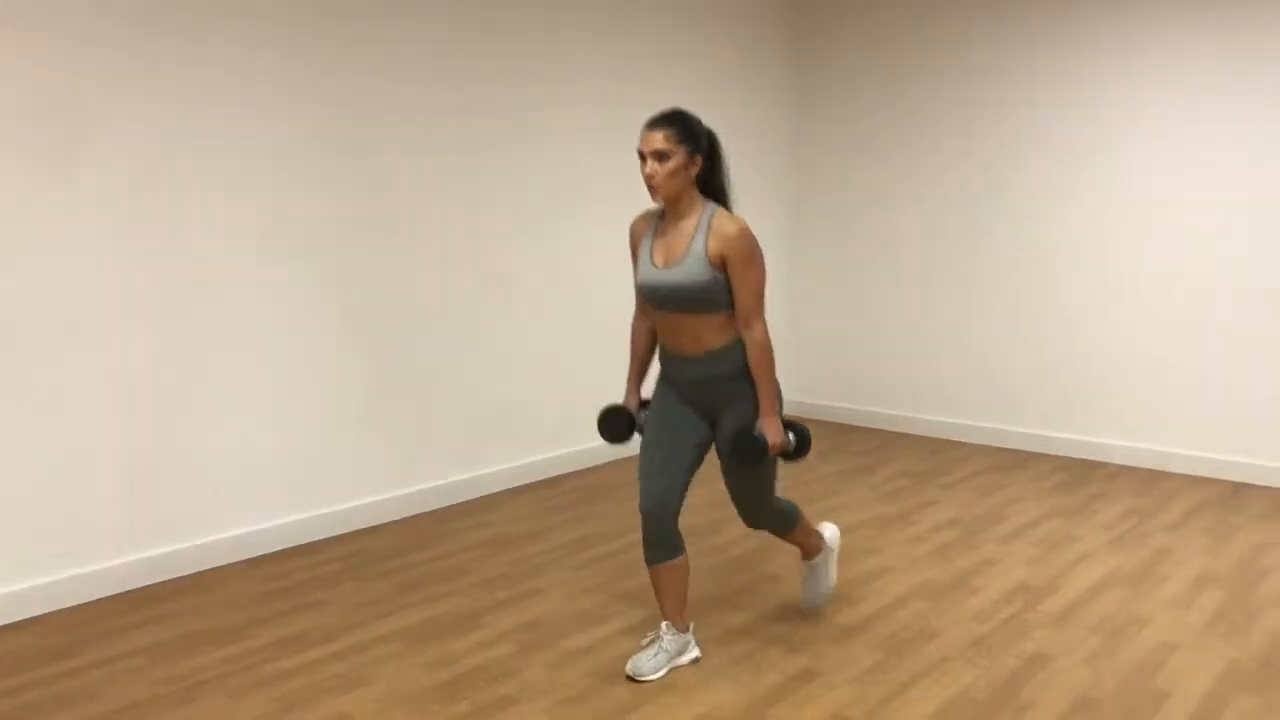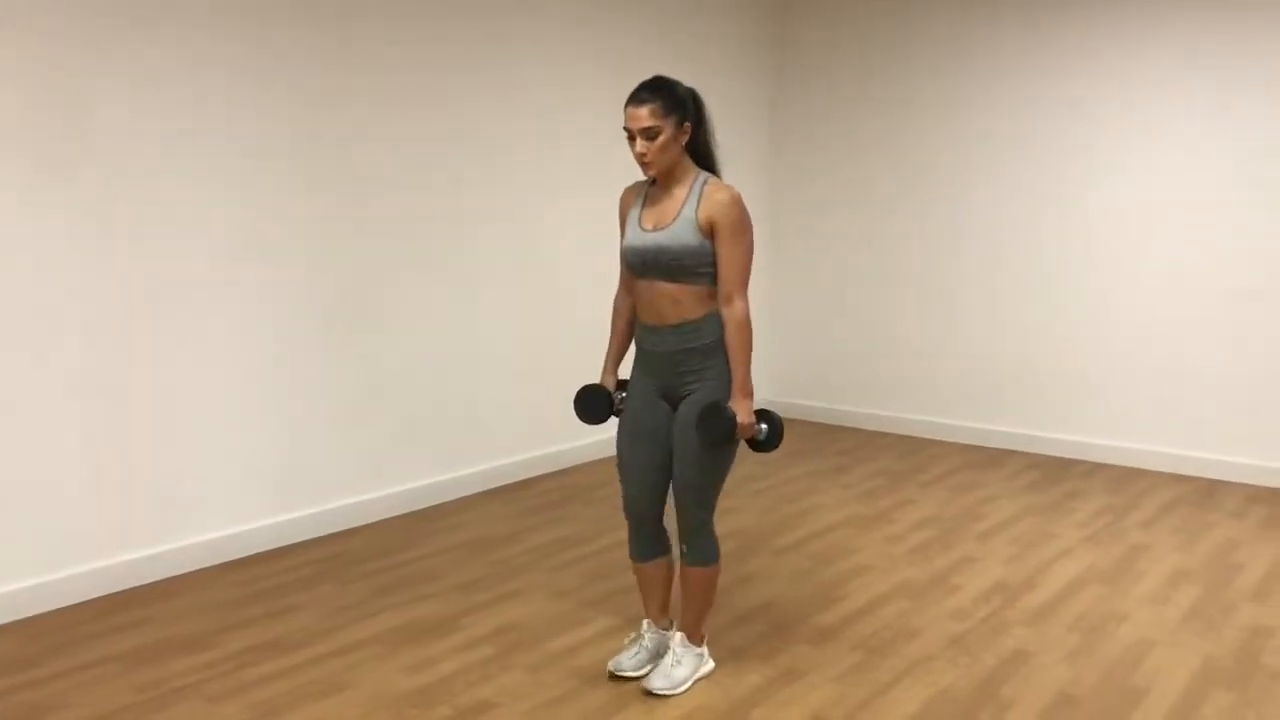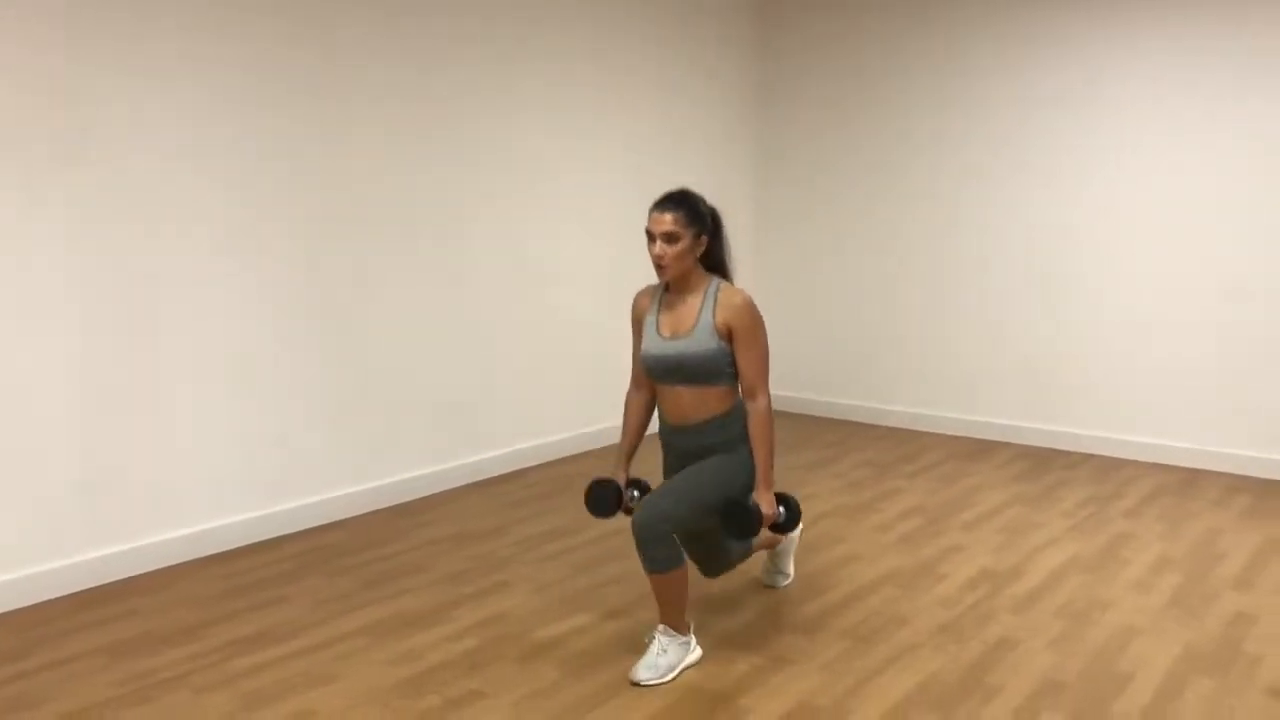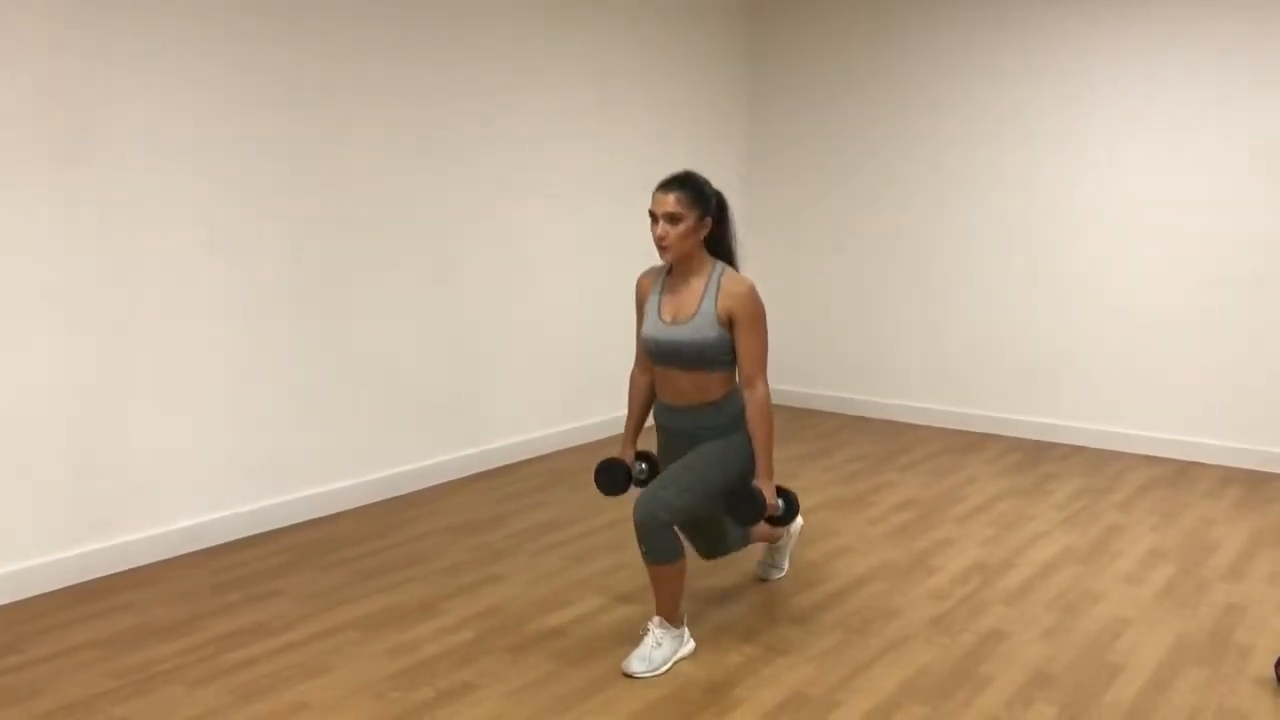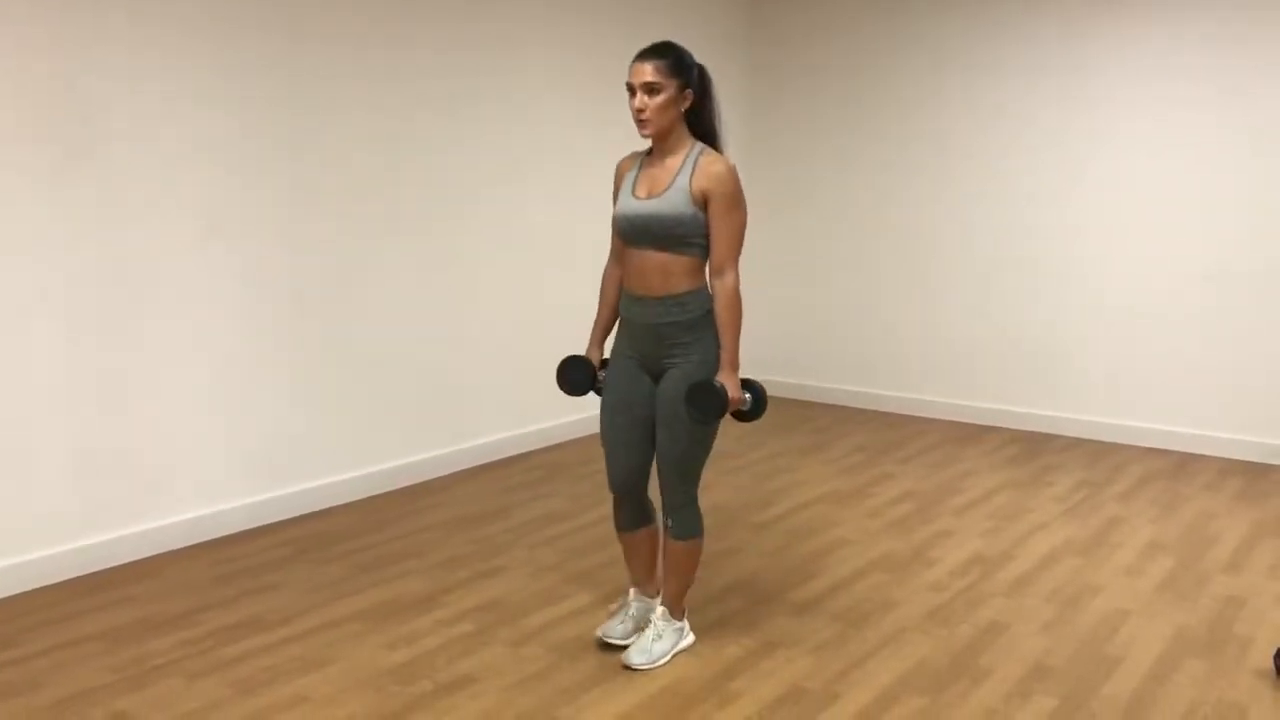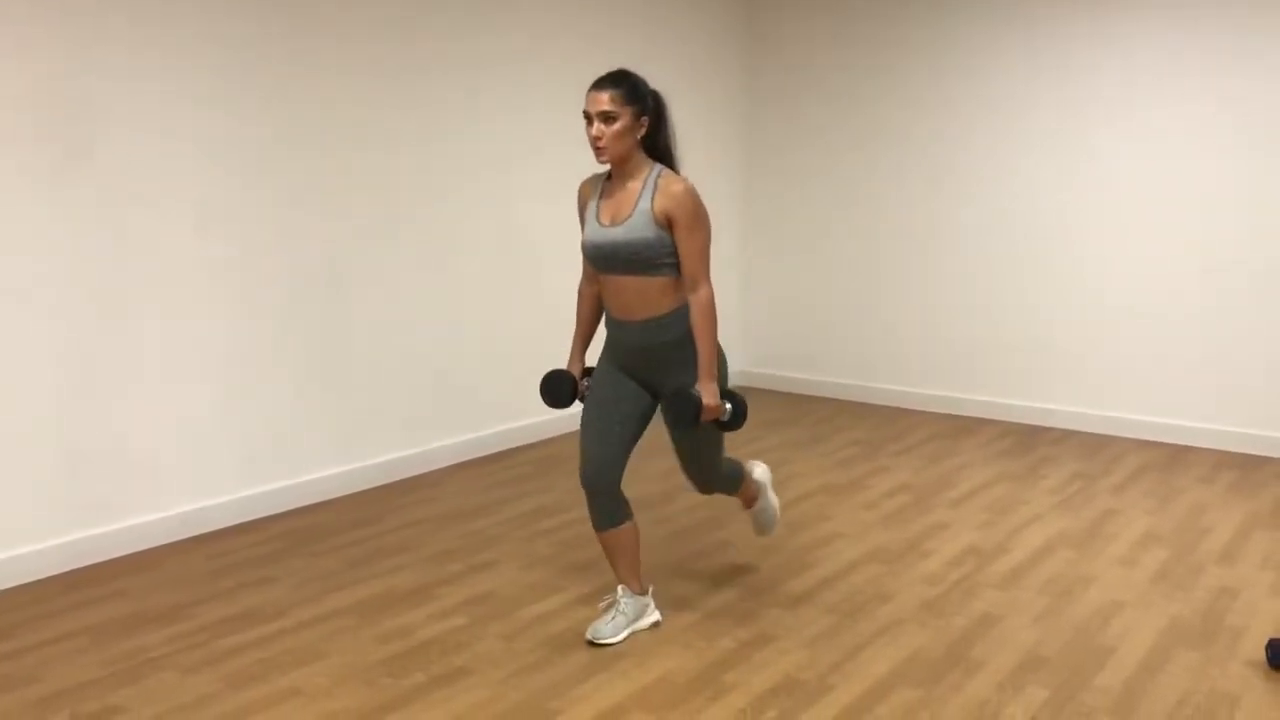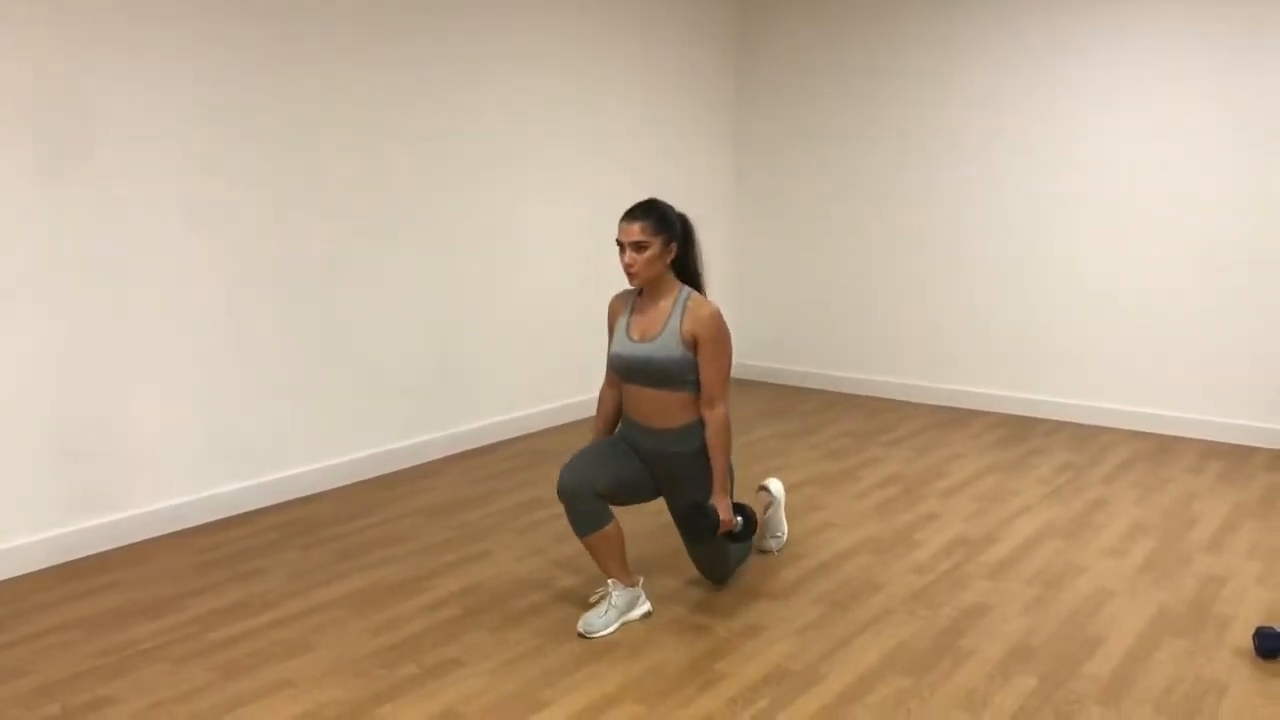
dt=0.7s
person 1, frame 1
left shoulder: (729, 232)
right shoulder: (641, 230)
left elbow: (754, 328)
left wrist: (769, 415)
right wrist: (632, 389)
left hip: (735, 387)
right hip: (677, 389)
left knee: (755, 507)
right knee: (654, 508)
left ankle: (818, 541)
right ankle: (675, 635)
person 1, frame 2
left shoulder: (721, 201)
right shoulder: (632, 200)
left elbow: (735, 303)
left wrist: (742, 393)
right wrist: (610, 367)
left hip: (705, 367)
right hip: (650, 369)
left knee: (693, 516)
right knee: (639, 510)
left ankle: (692, 646)
right ankle: (655, 632)
person 1, frame 3
left shoulder: (735, 306)
right shoulder: (644, 303)
left elbow: (757, 399)
right elbow: (640, 388)
left wrist: (764, 487)
right wrist: (622, 464)
left hip: (731, 451)
right hip: (679, 453)
left knee: (651, 520)
right knee: (711, 559)
left ankle: (675, 638)
right ankle: (772, 540)
person 1, frame 4
left shoulder: (736, 292)
right shoulder: (648, 284)
left elbow: (755, 387)
right elbow: (643, 369)
left wrist: (764, 475)
right wrist: (628, 442)
left hip: (726, 436)
right hip: (674, 435)
left knee: (652, 511)
right knee: (710, 542)
left ankle: (670, 629)
right ankle: (776, 531)
person 1, frame 5
left shoulder: (714, 172)
right shoulder: (627, 169)
left elbow: (725, 276)
left wrist: (728, 367)
right wrist: (596, 341)
left hip: (689, 340)
right hip: (633, 342)
left knee: (678, 491)
right knee: (623, 482)
left ankle: (673, 620)
right ankle: (642, 598)
person 1, frame 6
left shoulder: (675, 194)
right shoulder: (589, 192)
left elbow: (699, 290)
left wrist: (707, 377)
right wrist: (577, 354)
left hip: (678, 350)
right hip: (621, 355)
left knee: (705, 471)
right knee: (595, 476)
left ankle: (752, 485)
right ankle: (634, 599)
person 1, frame 7
left shoulder: (702, 316)
right shoulder: (619, 307)
left elbow: (716, 407)
right elbow: (612, 387)
left wrist: (722, 491)
right wrist: (594, 454)
left hip: (688, 452)
right hip: (633, 445)
left knee: (718, 569)
right knee: (574, 482)
left ankle: (765, 501)
right ankle: (625, 592)
